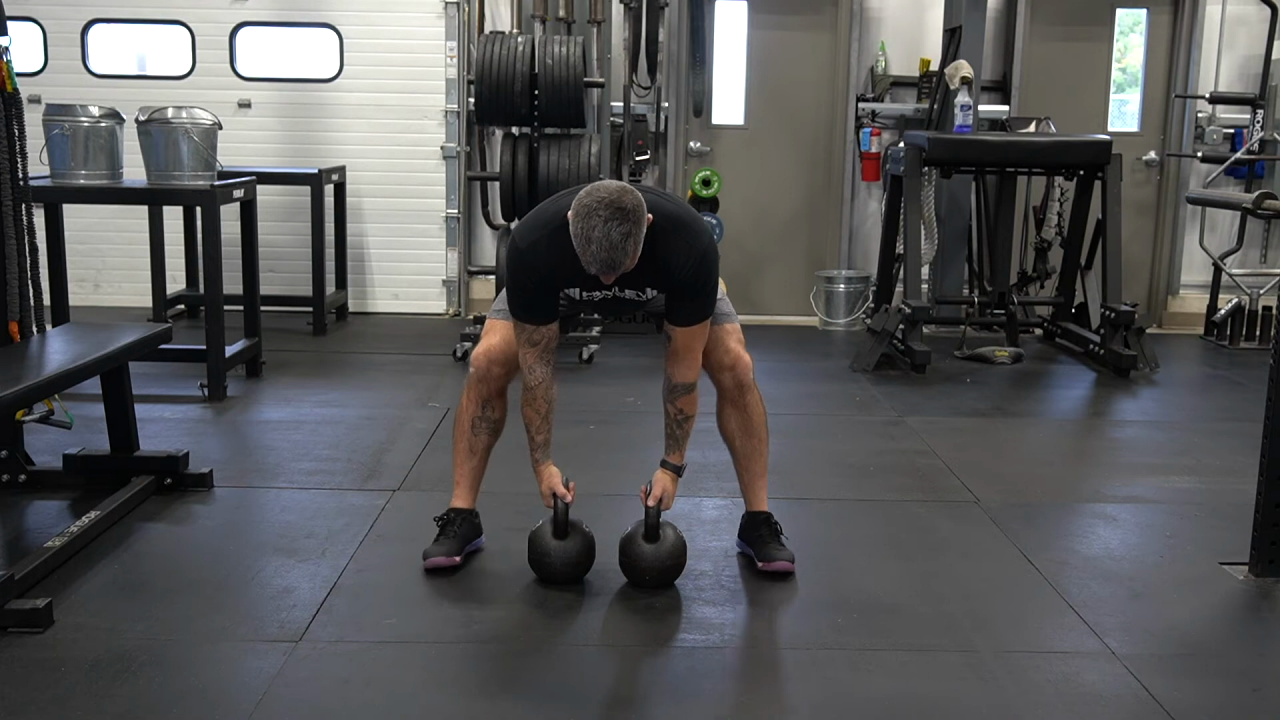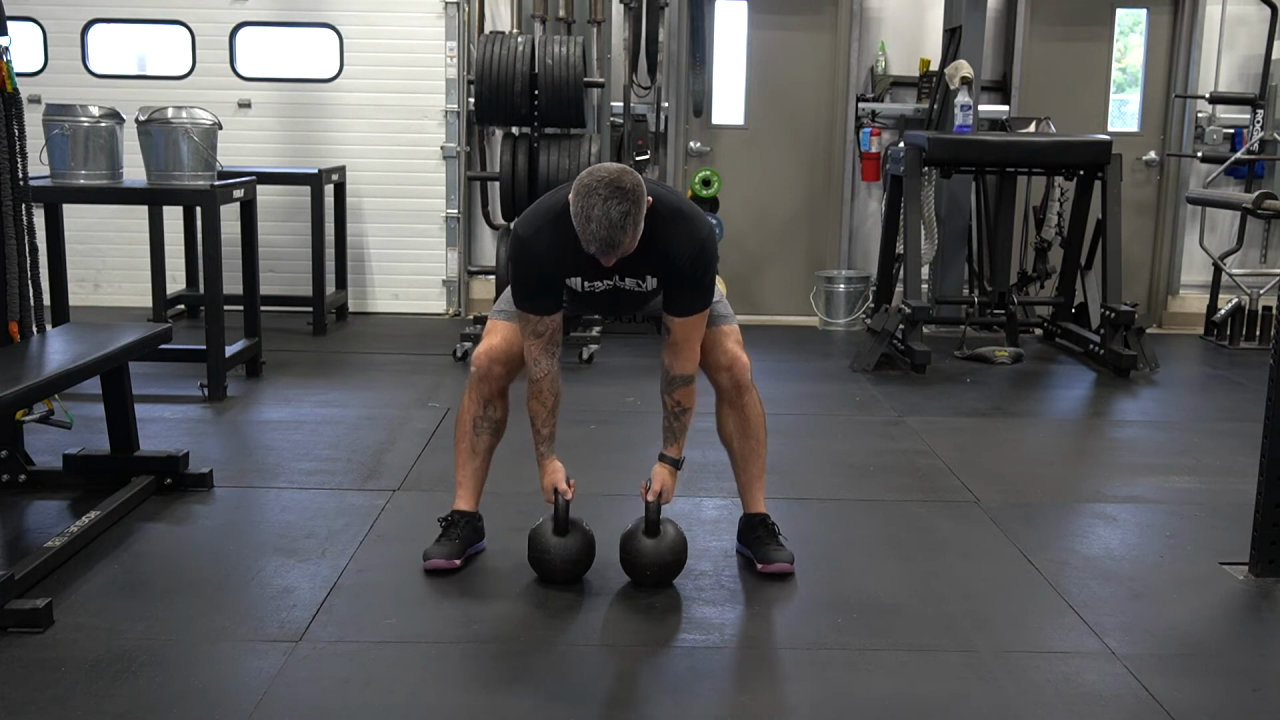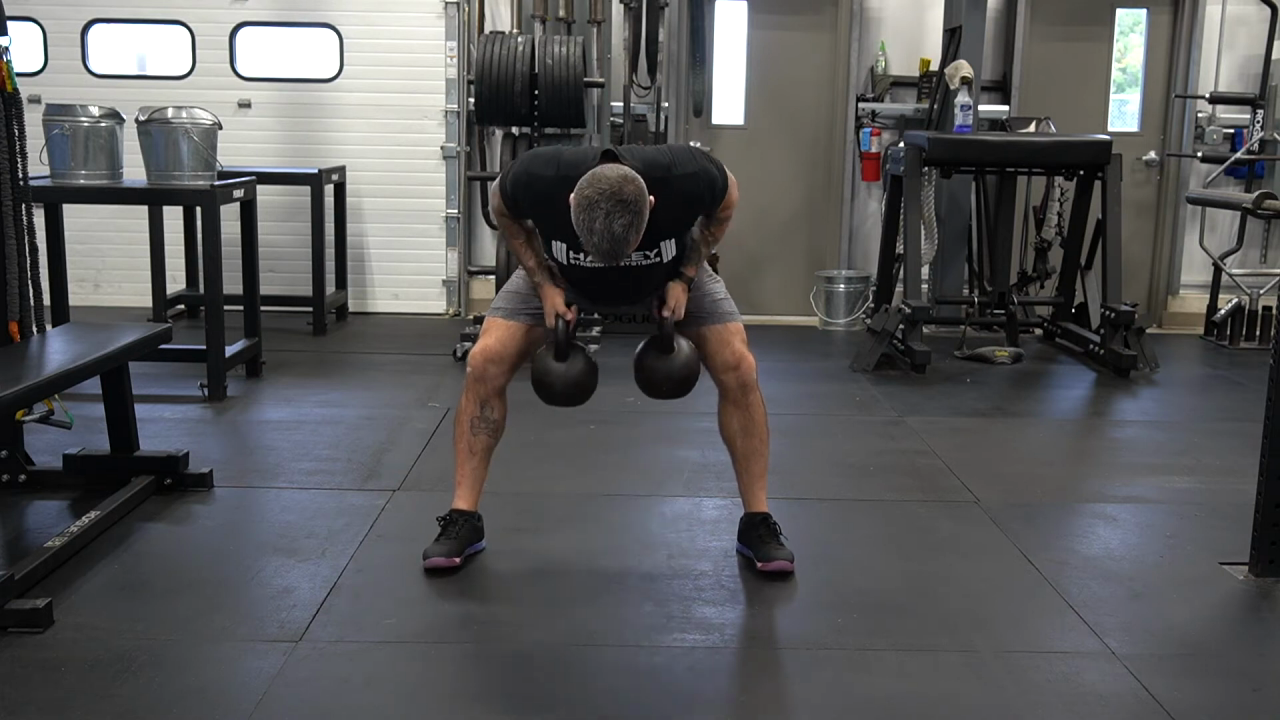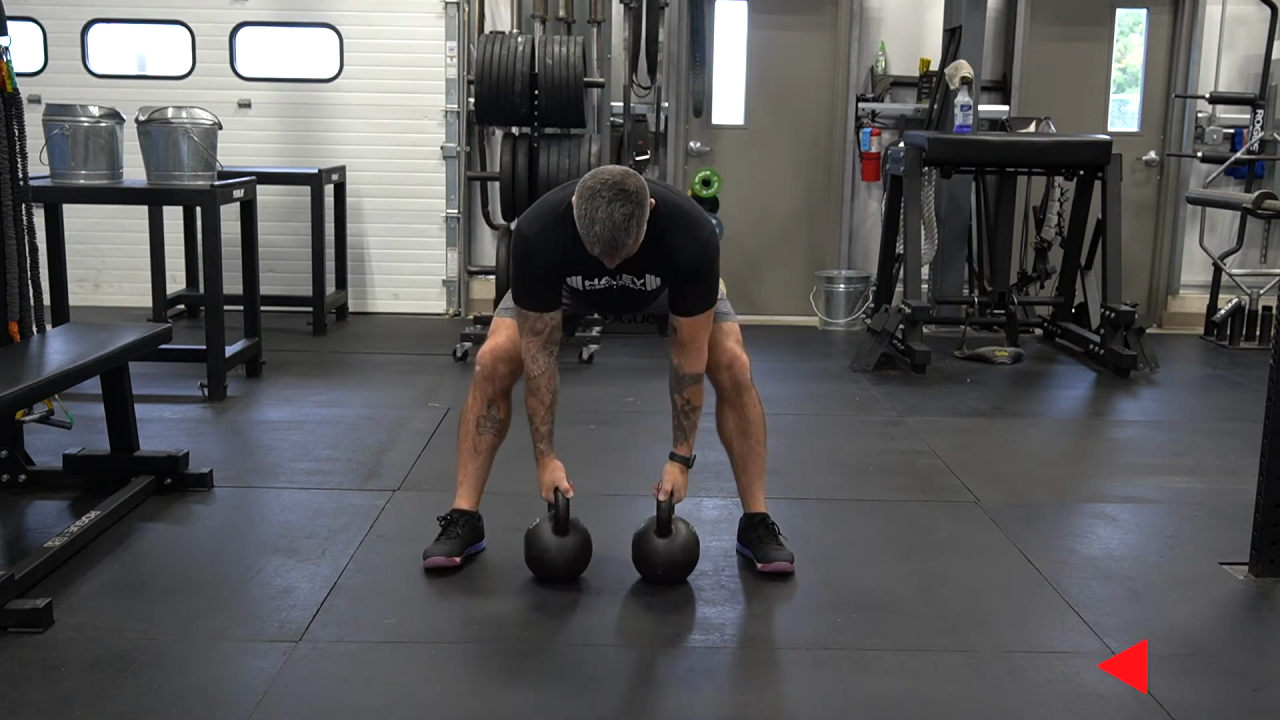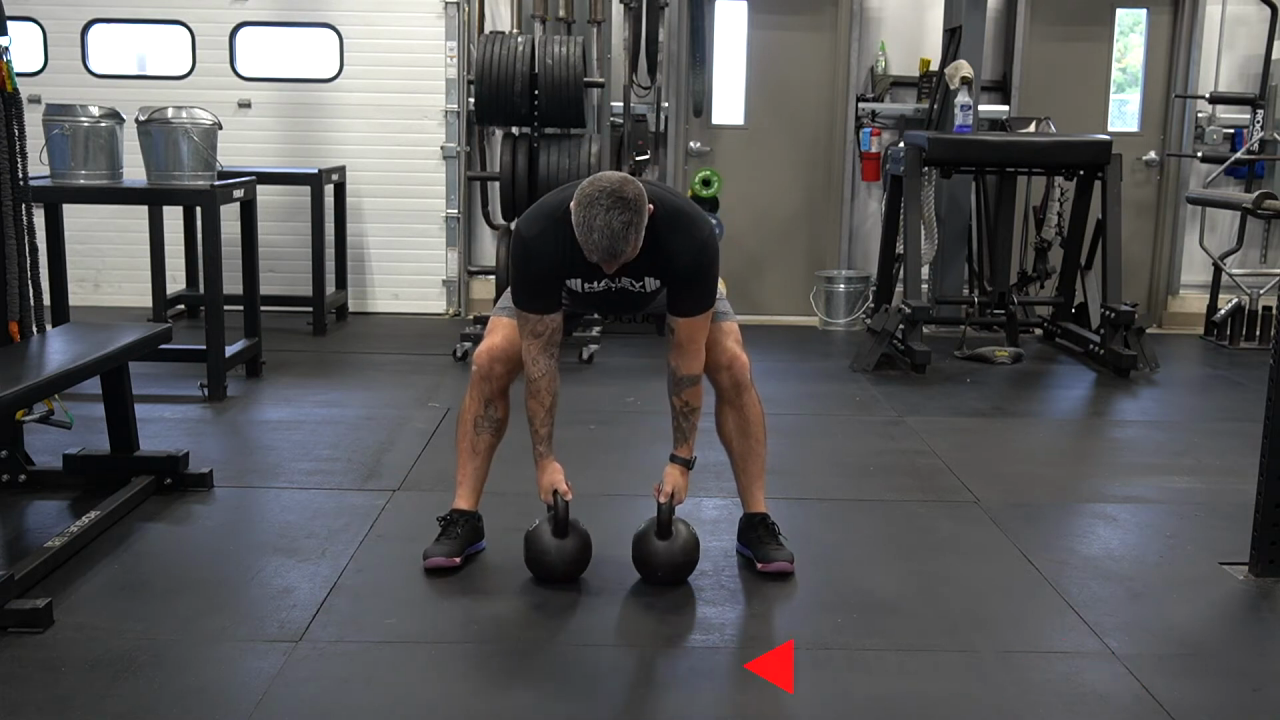
dt=0.7s
person 1, frame 1
left shoulder: (689, 245)
right shoulder: (533, 245)
left elbow: (684, 361)
right elbow: (536, 361)
left wrist: (672, 464)
right wrist: (542, 462)
left hip: (662, 282)
right hip: (561, 283)
left knee: (735, 368)
right knee: (487, 364)
left ankle: (758, 522)
right ankle: (461, 517)
person 1, frame 2
left shoulder: (687, 233)
right shoulder: (536, 235)
left elbow: (681, 354)
right elbow: (540, 353)
left wrist: (669, 459)
right wrist: (547, 457)
left hip: (664, 282)
right hip: (564, 284)
left knee: (733, 369)
right knee: (488, 364)
left ankle: (757, 523)
right ankle: (464, 519)
person 1, frame 3
left shoulder: (687, 177)
right shoulder: (538, 179)
left elbow: (725, 200)
right elbow: (504, 208)
left wrist: (686, 275)
right wrist: (543, 282)
left hip: (668, 275)
left knee: (738, 369)
right knee: (485, 363)
left ankle: (757, 522)
right ankle: (463, 519)
person 1, frame 4
left shoulder: (691, 235)
right shoulder: (538, 233)
left elbow: (690, 351)
right elbow: (539, 350)
left wrist: (680, 458)
right wrist: (545, 455)
left hip: (665, 281)
right hip: (566, 281)
left knee: (733, 368)
right knee: (493, 363)
left ankle: (757, 522)
right ankle: (463, 518)
person 1, frame 5
left shoulder: (690, 235)
right shoulder: (537, 235)
left elbow: (687, 352)
right elbow: (539, 352)
left wrist: (681, 458)
right wrist: (544, 457)
left hip: (663, 281)
right hip: (566, 282)
left knee: (733, 368)
right knee: (489, 362)
left ankle: (757, 523)
right ankle: (463, 519)
